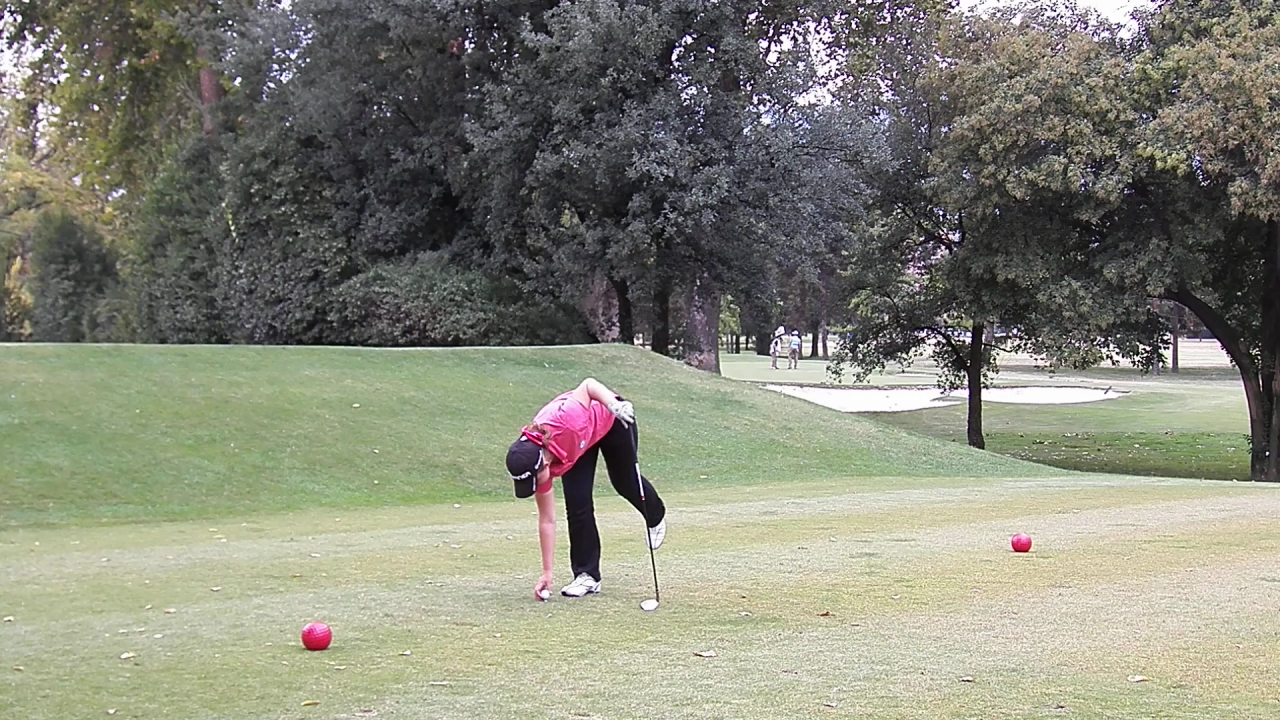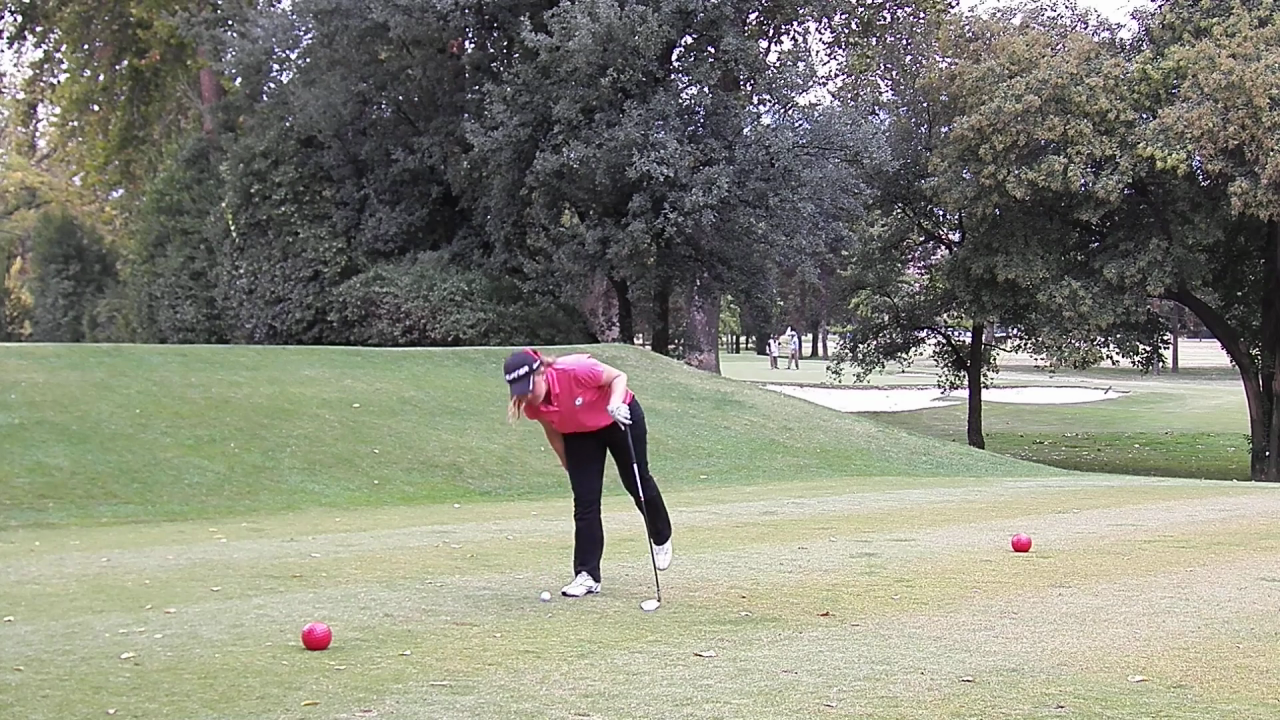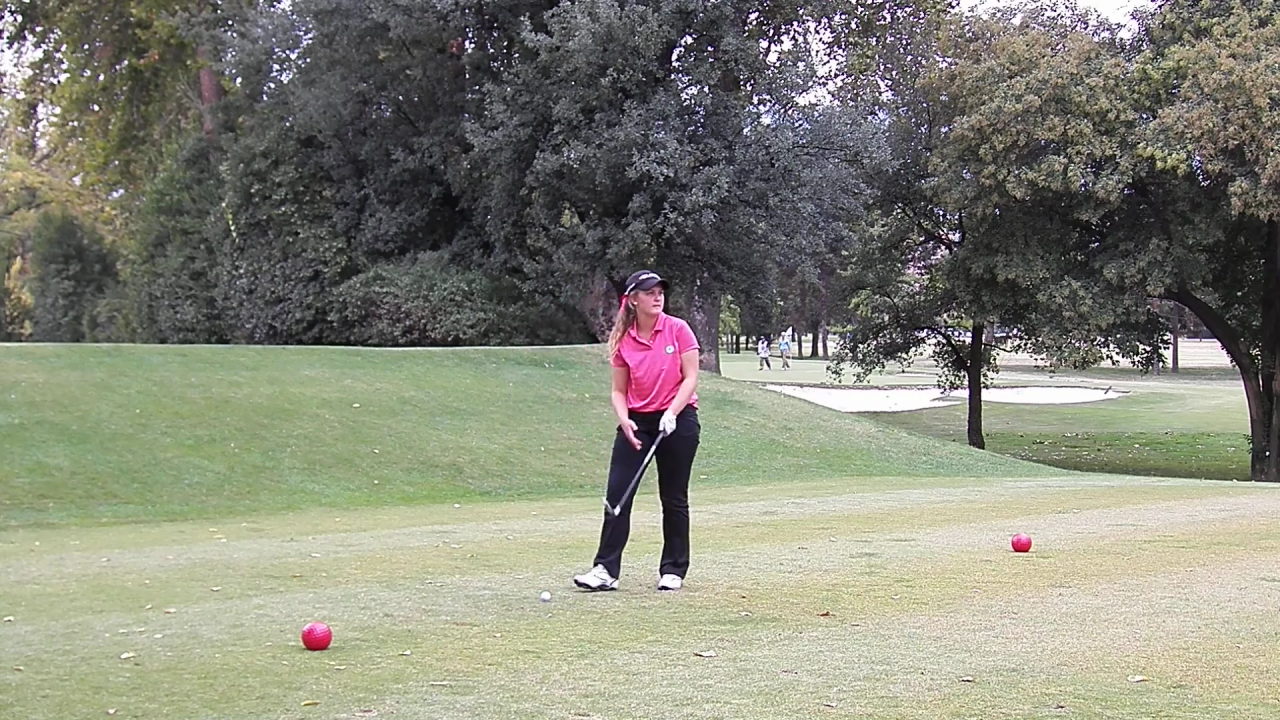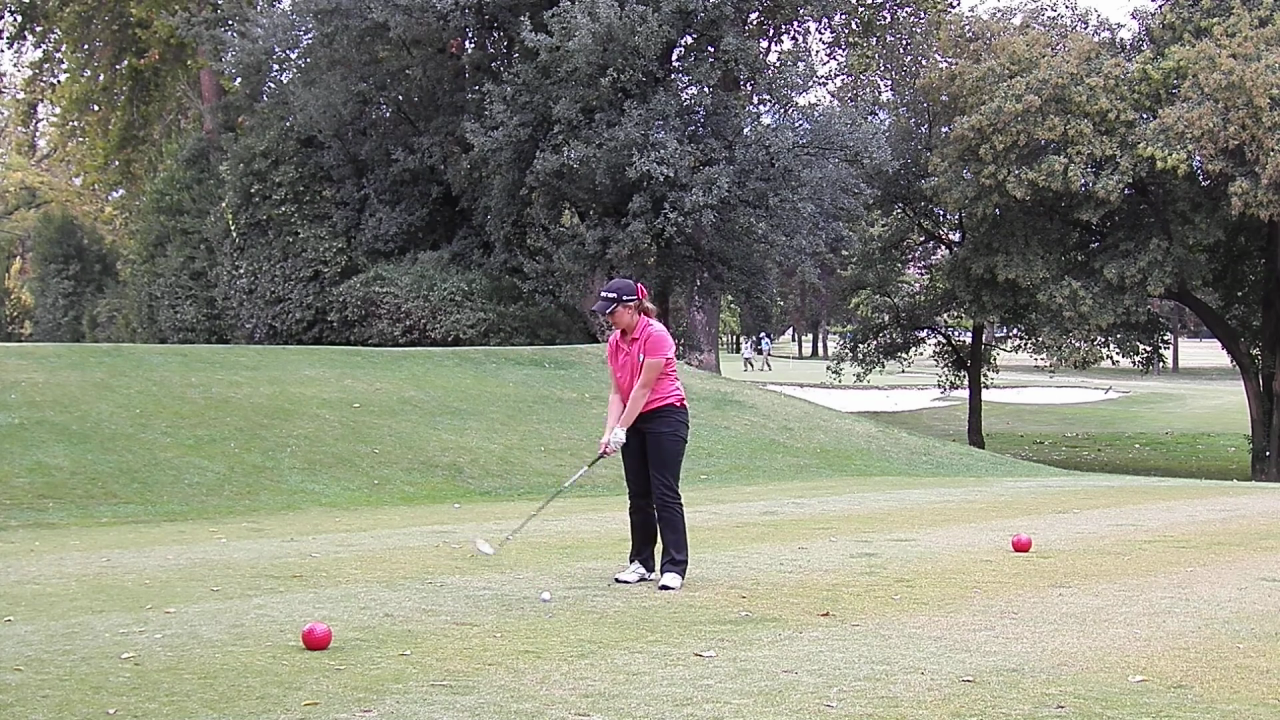
dt=1s
person 1, frame 1
left shoulder: (564, 423)
right shoulder: (535, 462)
left elbow: (588, 384)
right elbow: (547, 520)
left wrist: (615, 404)
right wrist: (547, 571)
left hip: (613, 421)
right hip: (576, 443)
left knee: (626, 482)
right knee: (577, 505)
left ankle: (655, 518)
right ankle: (587, 574)
person 1, frame 2
left shoulder: (576, 369)
right shoulder: (531, 404)
left elbow: (619, 377)
right elbow: (553, 432)
left wrist: (615, 404)
right wrist: (568, 464)
left hip: (620, 418)
right hip: (580, 435)
left knee: (637, 481)
right knee: (585, 502)
left ankle: (662, 536)
right ankle: (587, 575)
person 1, frame 3
left shoulder: (678, 329)
right shoulder: (621, 340)
left elbow: (691, 377)
right elbow: (618, 390)
left wrist: (672, 414)
right wrist: (625, 423)
left hip: (677, 421)
right hip: (636, 423)
left knee: (673, 498)
right knee: (617, 492)
left ankle: (673, 569)
right ankle: (605, 569)
person 1, frame 4
left shoulder: (656, 334)
right shoulder: (614, 341)
left elbow: (643, 388)
right elbow: (618, 391)
left wrist: (619, 428)
right wrist: (611, 431)
left hip: (666, 417)
right hip: (634, 421)
left knee: (664, 493)
right knee: (639, 494)
left ankle: (674, 567)
right ankle: (642, 562)
